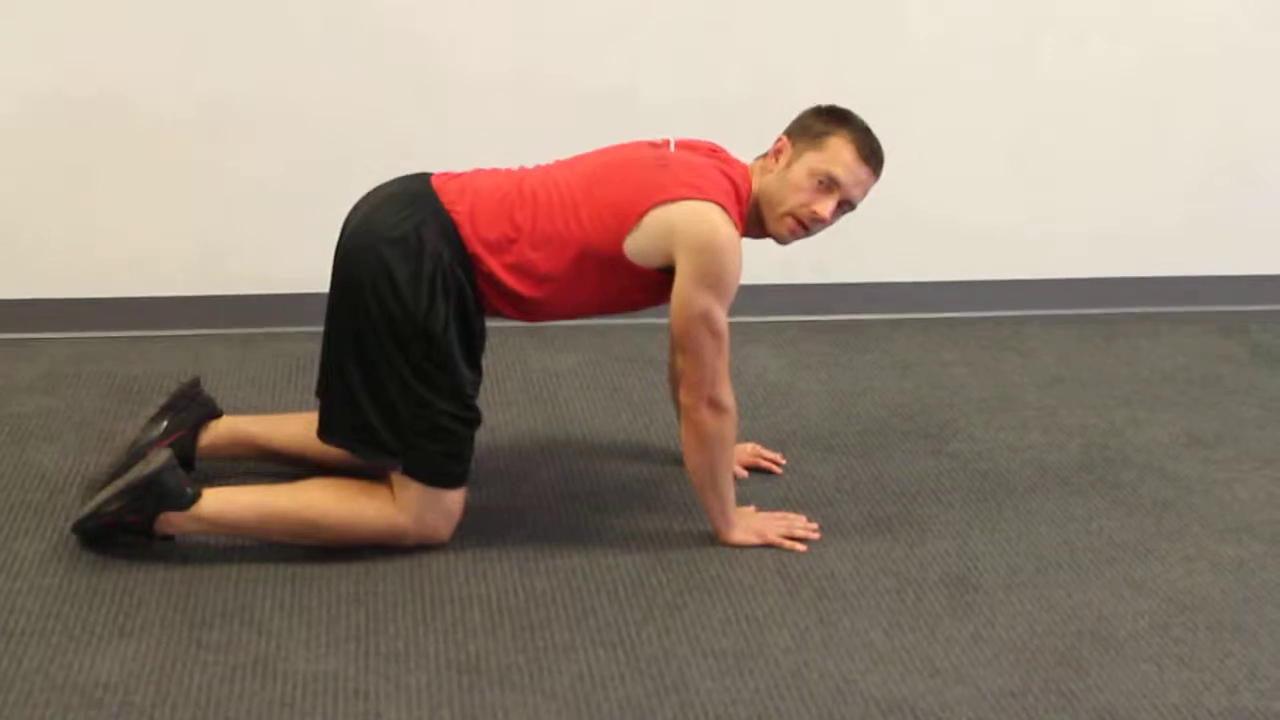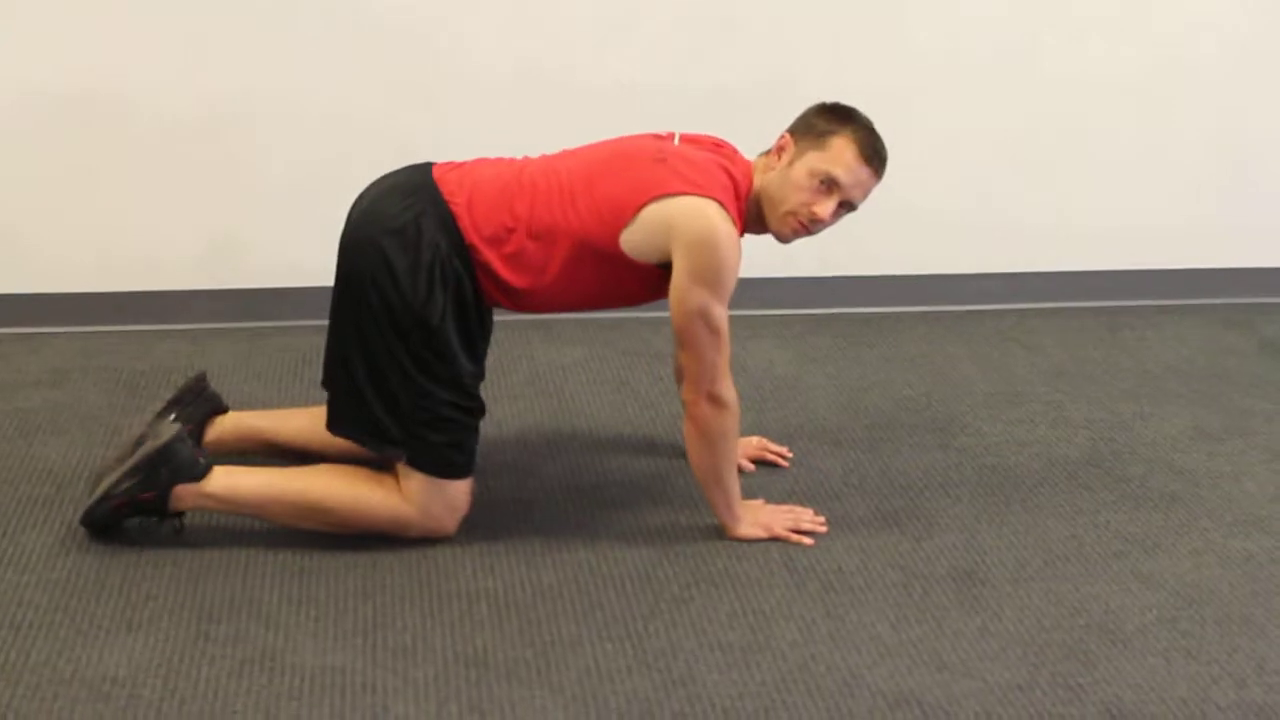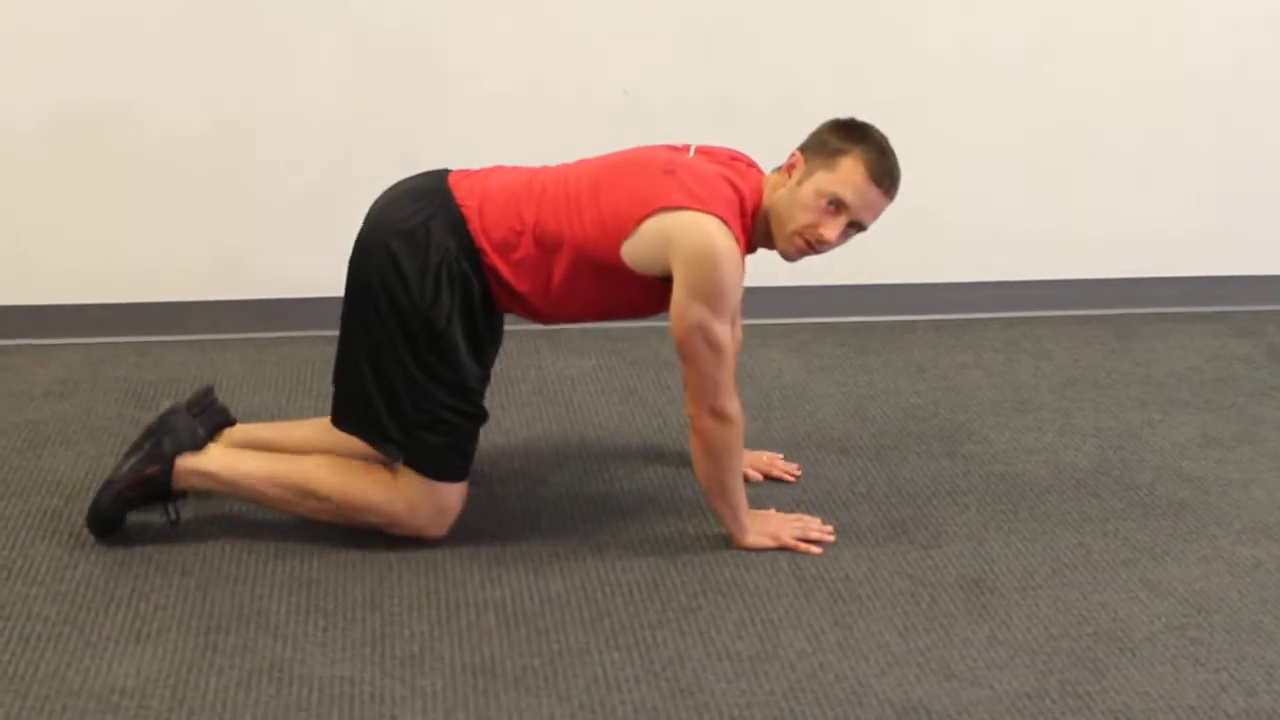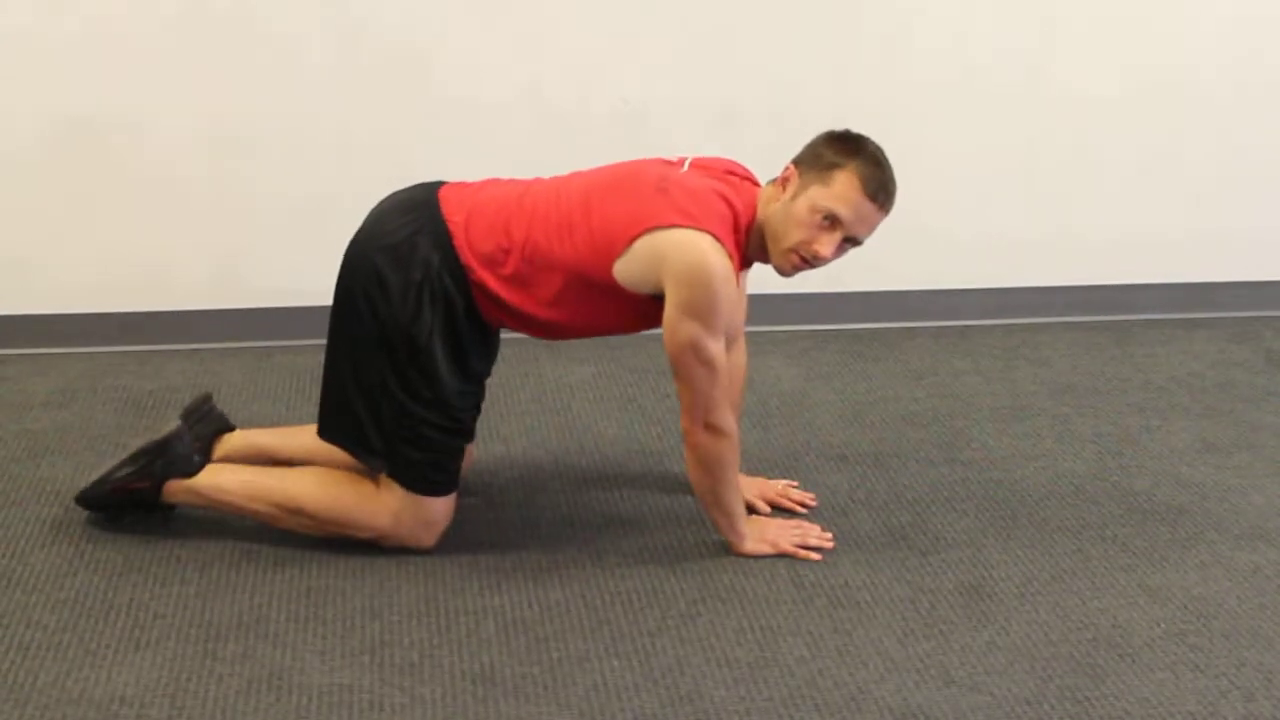
dt=0.3s
person 1, frame 1
left shoulder: (709, 173)
right shoulder: (712, 230)
left elbow: (686, 349)
right elbow: (707, 395)
left wrist: (710, 447)
right wrist: (728, 522)
left hip: (410, 224)
right hip: (417, 262)
left knee: (400, 446)
right knee: (426, 512)
left ankle: (202, 429)
right ankle: (173, 502)
person 1, frame 2
left shoulder: (716, 168)
right shoulder: (709, 226)
left elbow: (694, 345)
right elbow: (706, 389)
left wrist: (715, 440)
right wrist: (735, 516)
left hip: (417, 216)
right hip: (418, 252)
left knee: (408, 438)
right knee: (433, 505)
left ankle: (211, 422)
right ankle: (184, 478)
person 1, frame 3
left shoulder: (737, 181)
right shoulder: (709, 239)
left elbow: (724, 330)
right elbow: (710, 404)
left wrist: (726, 452)
right wrist: (740, 523)
left hip: (437, 222)
right hip: (426, 255)
left knee: (421, 447)
right knee: (425, 507)
left ankle: (217, 432)
right ankle: (186, 461)
person 1, frame 4
left shoulder: (736, 193)
right shoulder: (702, 255)
left elbow: (730, 349)
right elbow: (706, 420)
left wrist: (732, 479)
right wrist: (739, 531)
left hip: (435, 236)
right hip: (413, 274)
left knee: (435, 460)
right knee: (413, 520)
left ankle: (220, 440)
right ankle: (179, 478)
